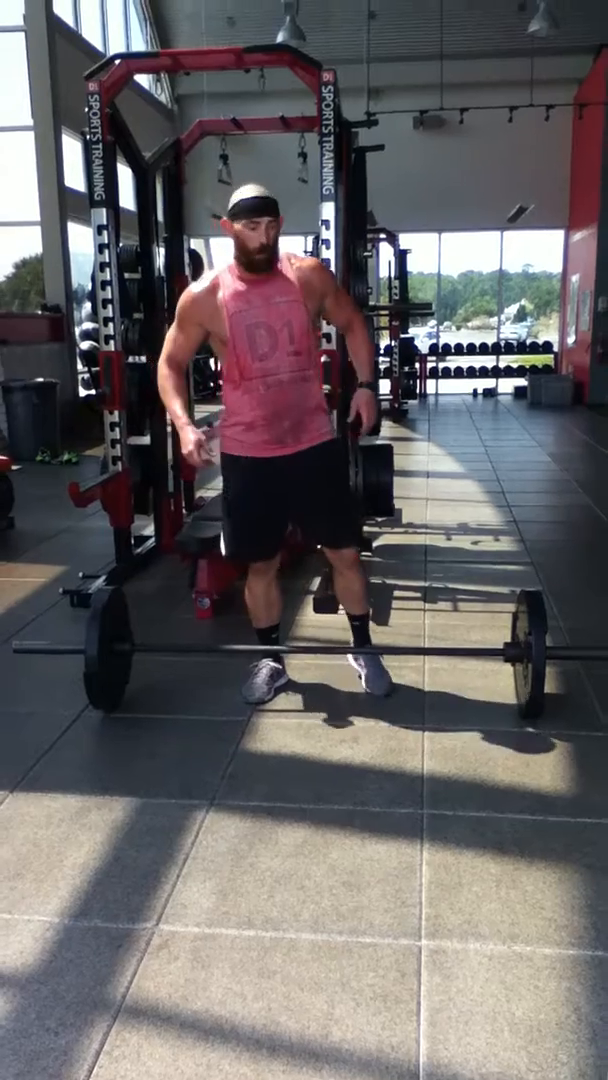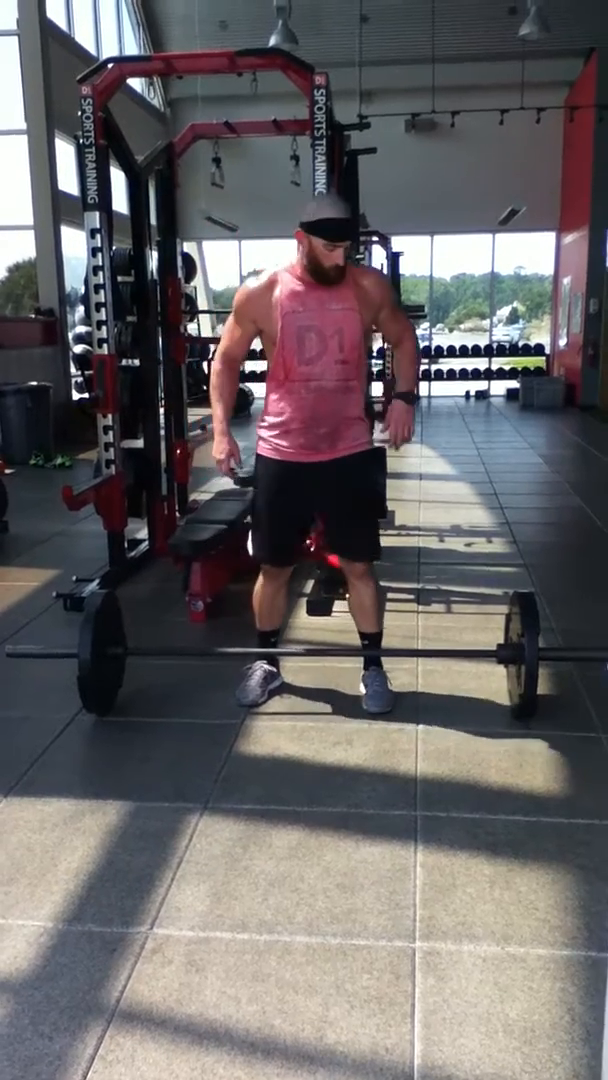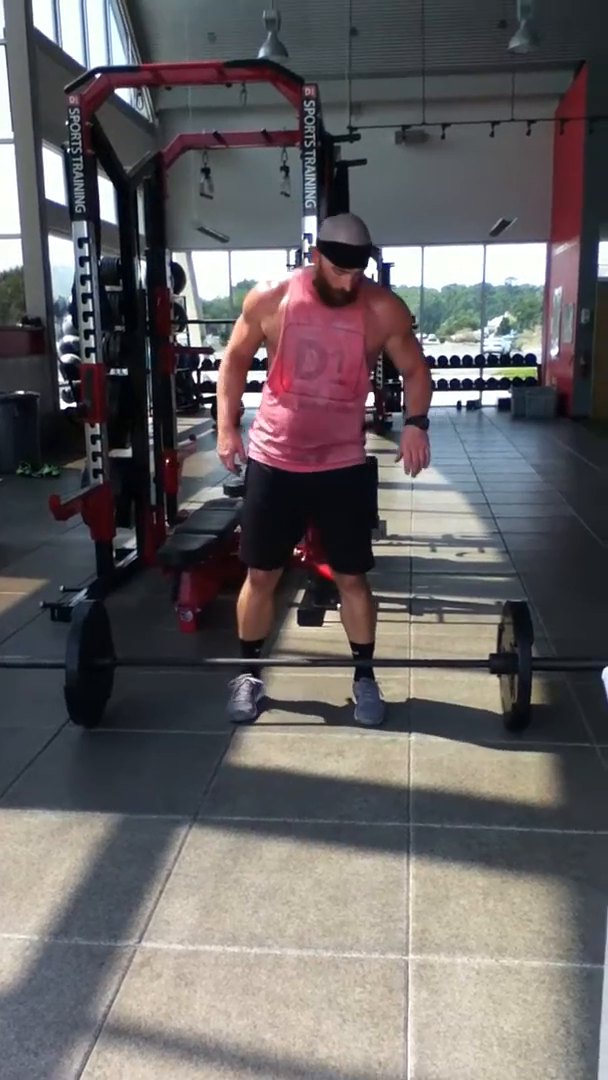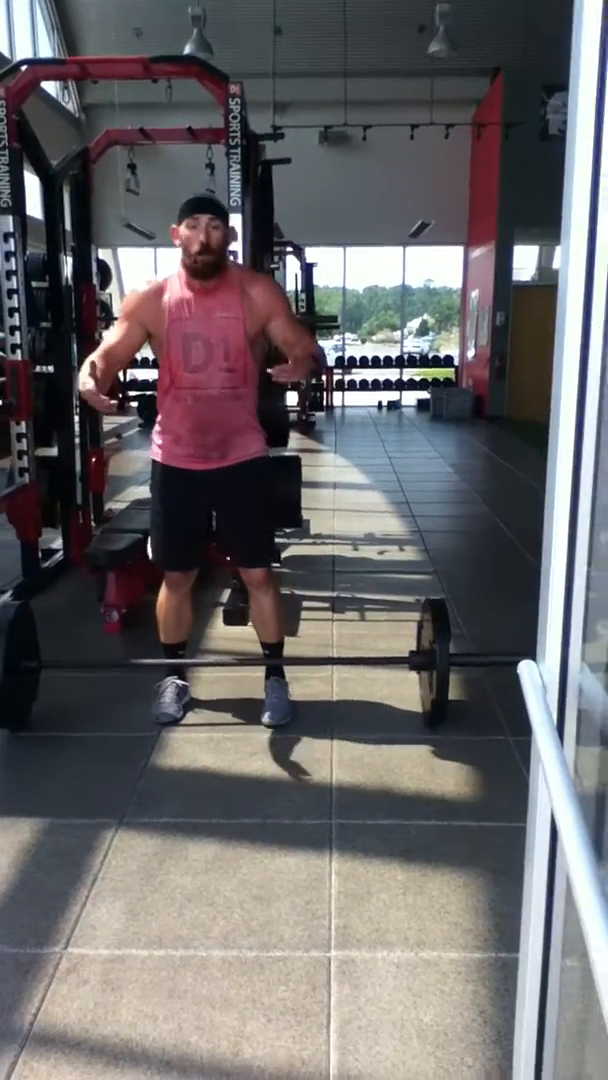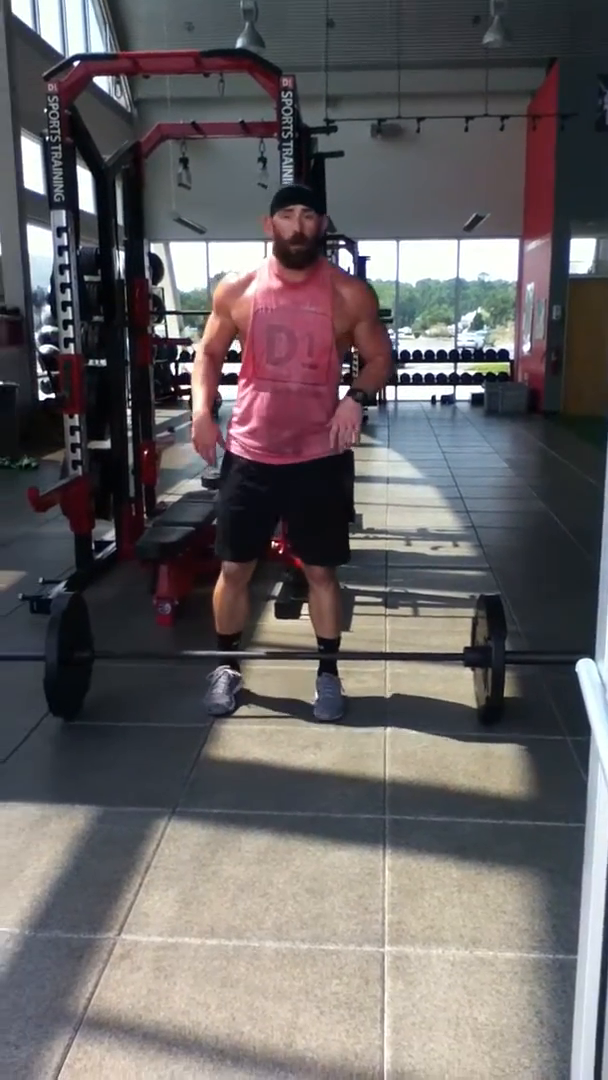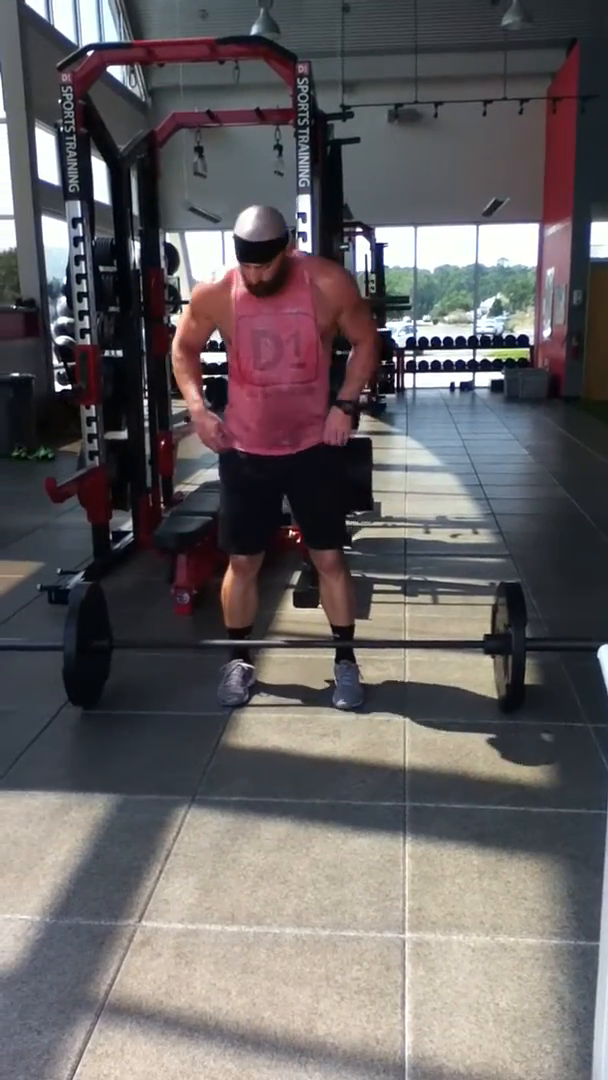
dt=0.5s
person 1, frame 1
left shoulder: (310, 275)
right shoulder: (202, 297)
left elbow: (352, 324)
right elbow: (171, 364)
left wrist: (365, 385)
right wrist: (183, 423)
left hip: (315, 443)
right hip: (246, 452)
left knee: (344, 553)
right knee: (260, 564)
left ankle: (363, 648)
right ankle: (270, 658)
person 1, frame 2
left shoulder: (371, 286)
right shoulder: (259, 294)
left elbow: (404, 340)
right elbow: (227, 360)
left wrist: (403, 398)
right wrist: (221, 427)
left hip: (349, 453)
right hip: (281, 453)
left knee: (358, 565)
right knee: (273, 567)
left ankle: (372, 665)
right ankle: (267, 661)
person 1, frame 3
left shoulder: (384, 309)
right shoulder: (268, 299)
left elbow: (415, 369)
right elbow: (235, 359)
left wrist: (415, 423)
right wrist: (226, 426)
left hip: (341, 465)
right hip: (272, 460)
left knee: (351, 577)
right knee: (260, 575)
left ankle: (364, 676)
right ankle: (249, 673)
person 1, frame 4
left shoulder: (260, 293)
right shoulder: (149, 301)
left elbow: (306, 347)
right elbow: (107, 355)
left wrist: (301, 363)
right wrist: (88, 380)
left hip: (242, 458)
right hip: (176, 462)
left knee: (258, 573)
right knee: (176, 577)
left ankle: (274, 675)
right ankle: (175, 675)
person 1, frame 5
left shoulder: (349, 293)
right shoulder: (236, 290)
left elbow: (379, 356)
right elbow: (209, 353)
left wrist: (354, 398)
right wrist: (202, 411)
left hip: (317, 456)
right hip: (248, 454)
left knee: (320, 571)
right knee: (234, 568)
left ankle: (327, 671)
right ankle: (226, 666)
person 1, frame 6
left shoulder: (329, 283)
right shoulder: (212, 294)
left elbow: (365, 340)
right elbow: (184, 349)
left wrist: (347, 404)
right wrist: (197, 408)
left hip: (312, 444)
right hip: (245, 447)
left knee: (329, 557)
right knee: (242, 560)
left ankle: (346, 658)
right ankle: (239, 657)
